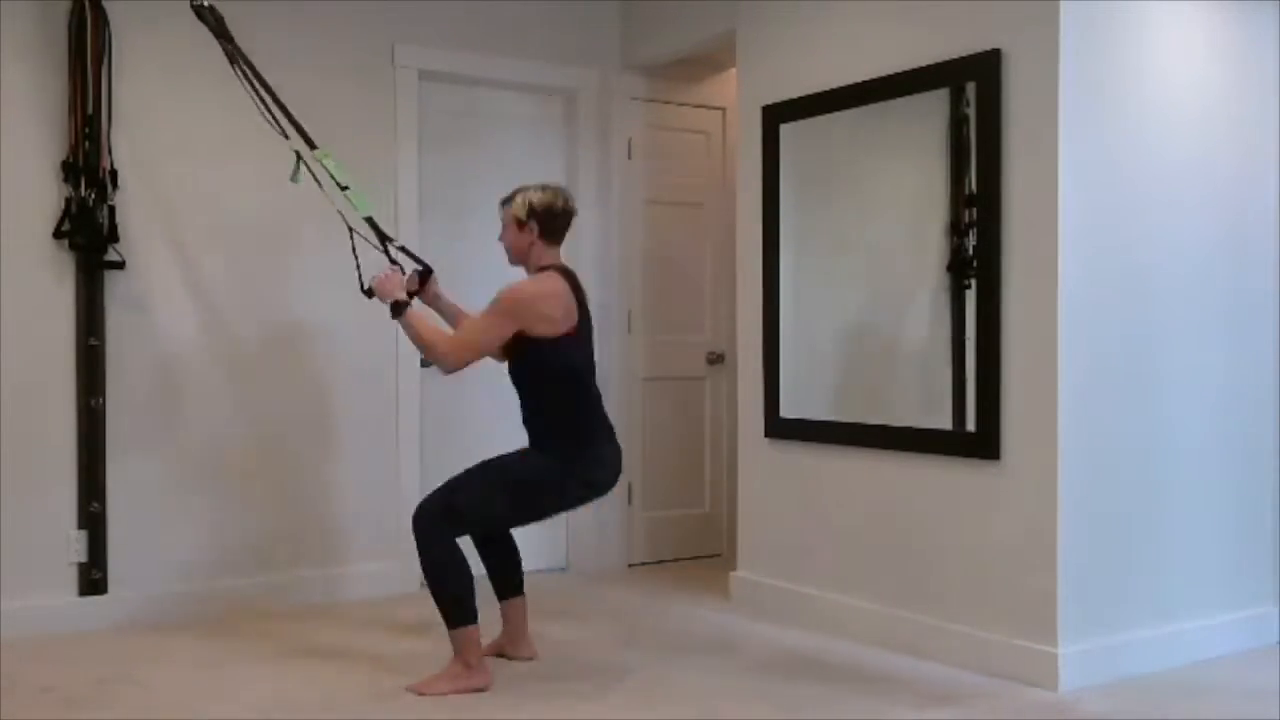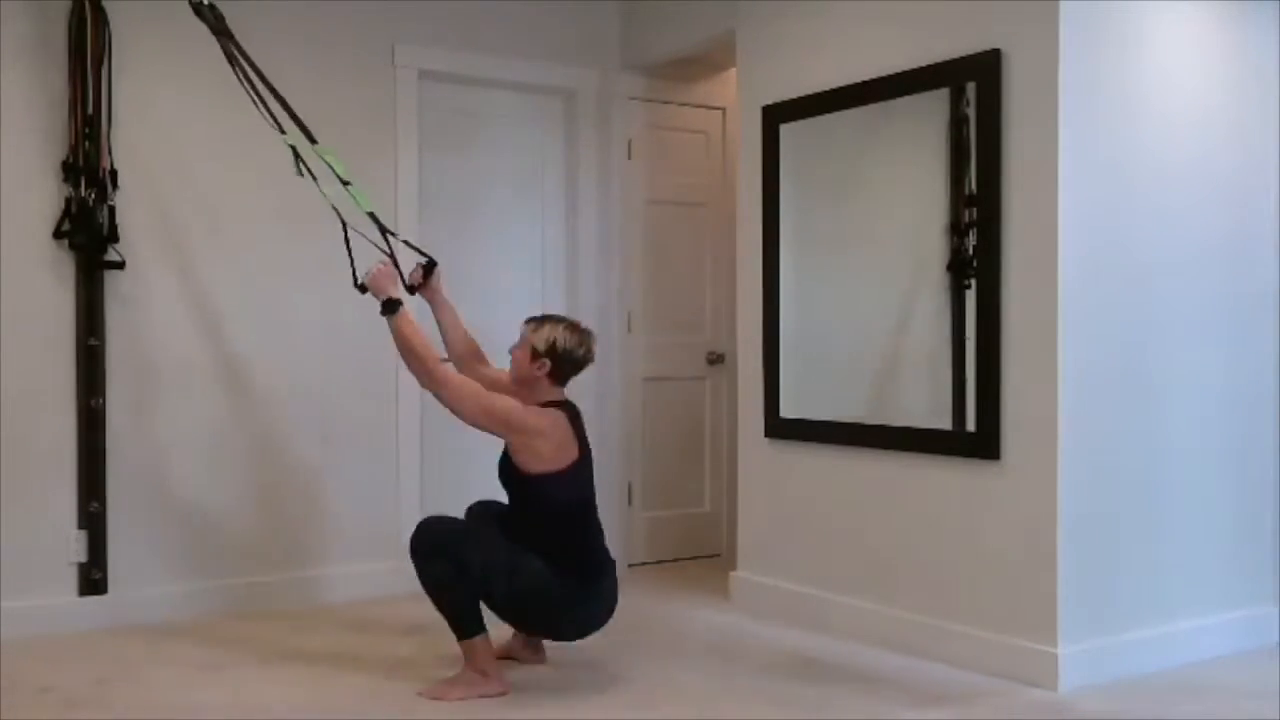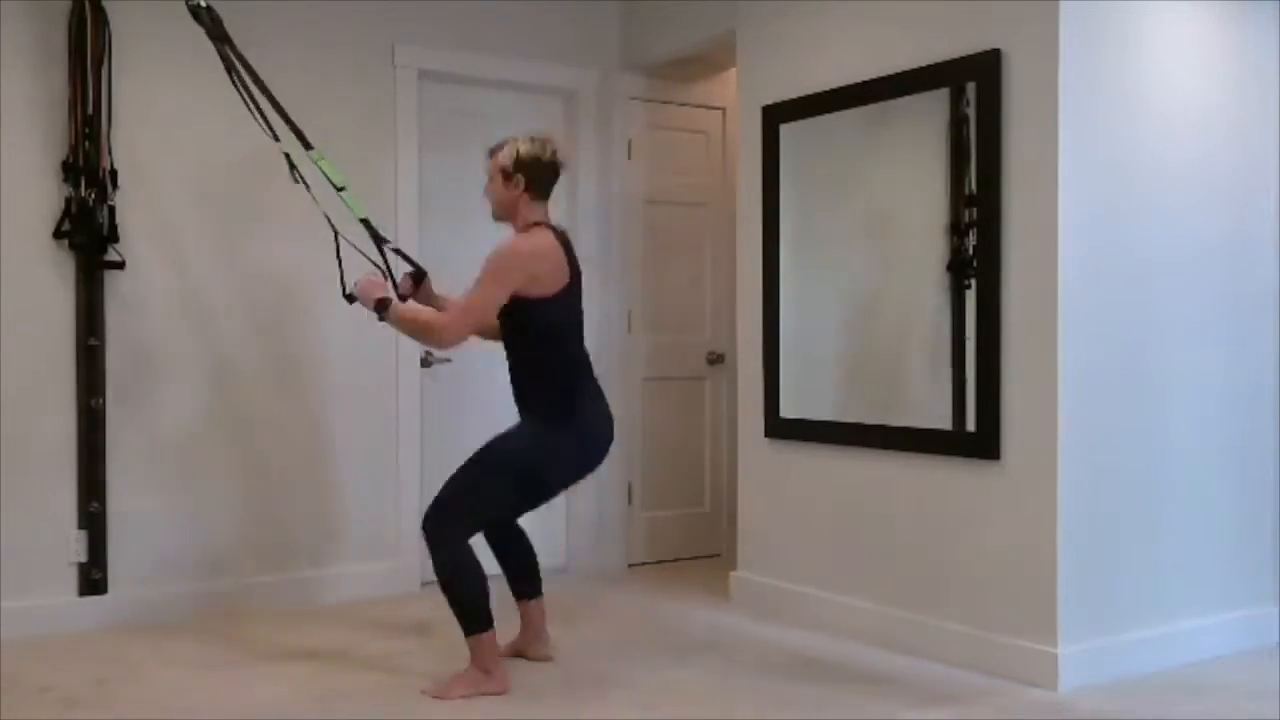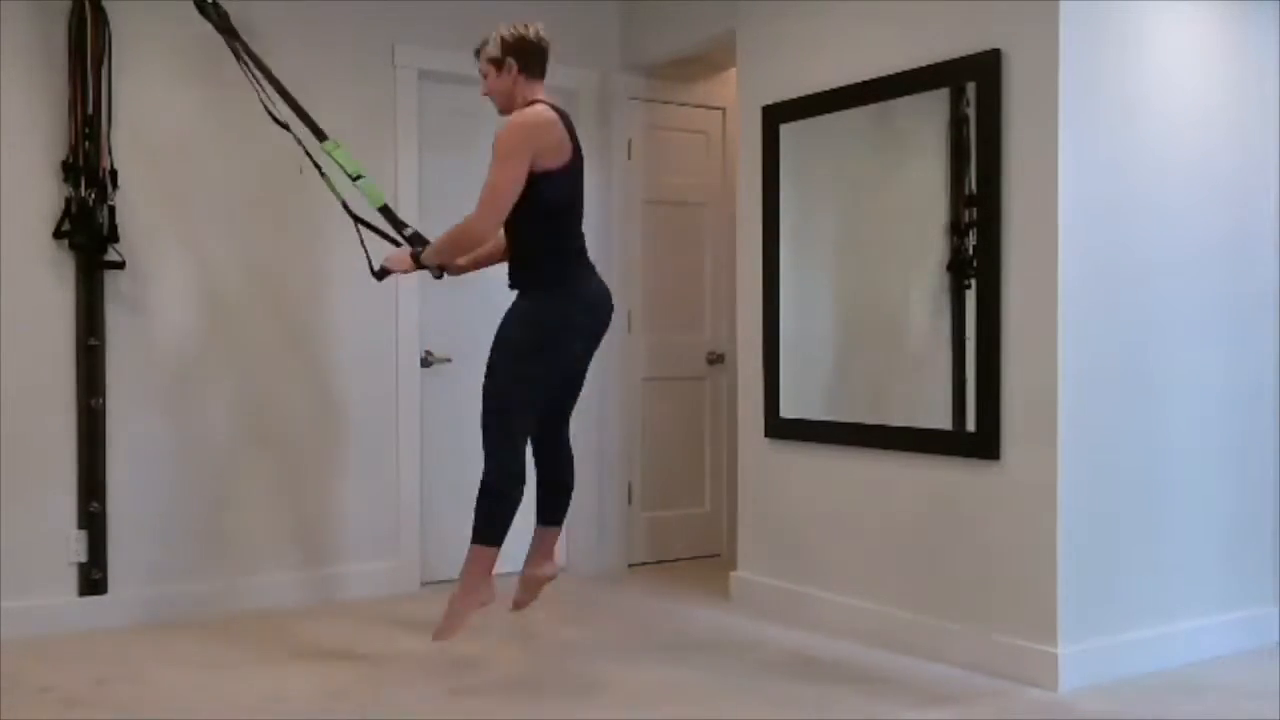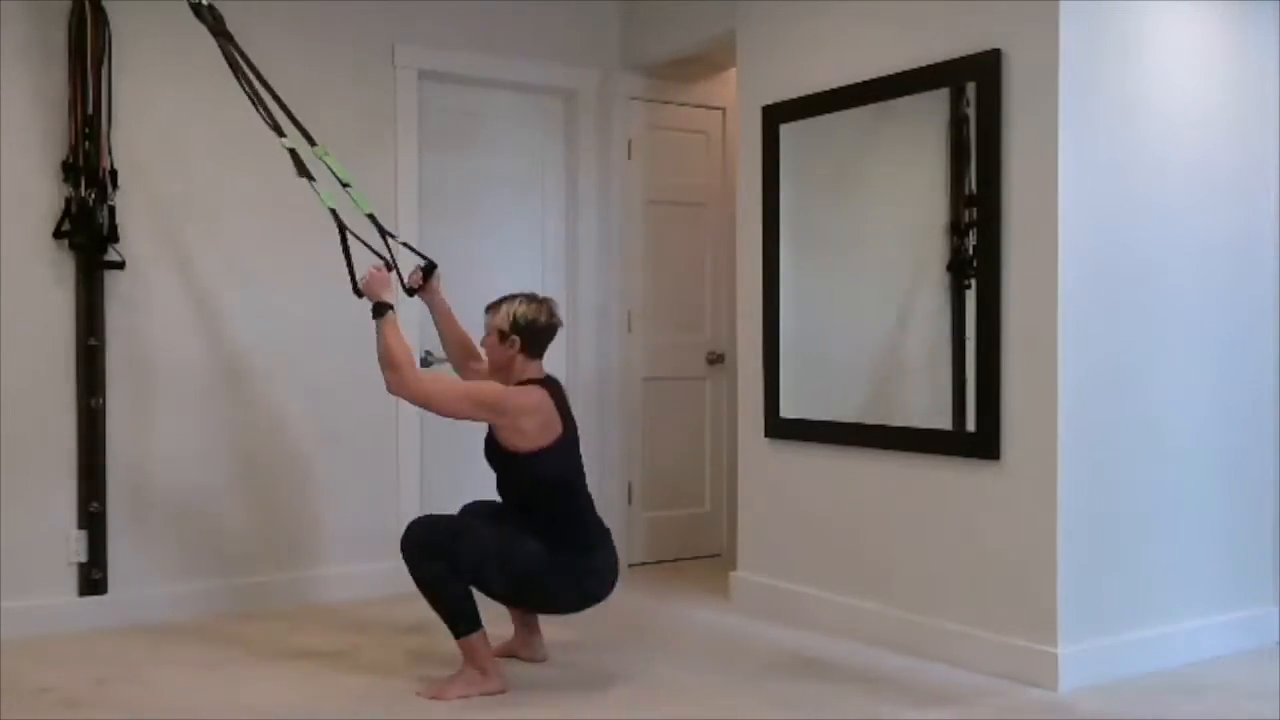
dt=0.2s
person 1, frame 1
left shoulder: (530, 293)
right shoulder: (558, 287)
left elbow: (451, 355)
right elbow: (486, 338)
left wrist: (401, 301)
right wrist: (433, 297)
left hip: (566, 462)
right hip: (591, 458)
left knee: (435, 521)
right knee: (481, 505)
left ankle: (468, 667)
right ankle: (516, 637)
person 1, frame 2
left shoulder: (531, 424)
left elbow: (443, 380)
right elbow: (474, 366)
left wrist: (392, 301)
right wrist: (432, 294)
left knee: (434, 542)
right knee: (485, 528)
left ankle: (483, 671)
right ankle: (526, 639)
person 1, frame 3
left shoulder: (519, 252)
right shoulder: (550, 244)
left elbow: (444, 333)
right elbow: (497, 323)
left wrist: (383, 300)
right wrist: (427, 294)
left hip: (560, 433)
right hip: (584, 425)
left knee: (444, 523)
right knee: (488, 506)
left ankle: (485, 668)
right ankle: (534, 634)
person 1, frame 4
left shoulder: (526, 126)
right shoulder: (552, 125)
left elbow: (484, 222)
left wrist: (422, 258)
right wrist: (450, 263)
left hip: (555, 307)
right hip: (584, 302)
left knee: (504, 441)
right knee: (547, 431)
left ankle: (477, 580)
right ankle: (543, 554)
person 1, frame 5
left shoulder: (516, 404)
right shoulder: (538, 389)
left elbow: (409, 385)
right elbow: (471, 368)
left wrist: (382, 305)
right wrist: (432, 298)
left hip: (569, 571)
left knee: (424, 540)
right knee: (478, 531)
left ankle: (482, 669)
right ankle: (528, 636)
